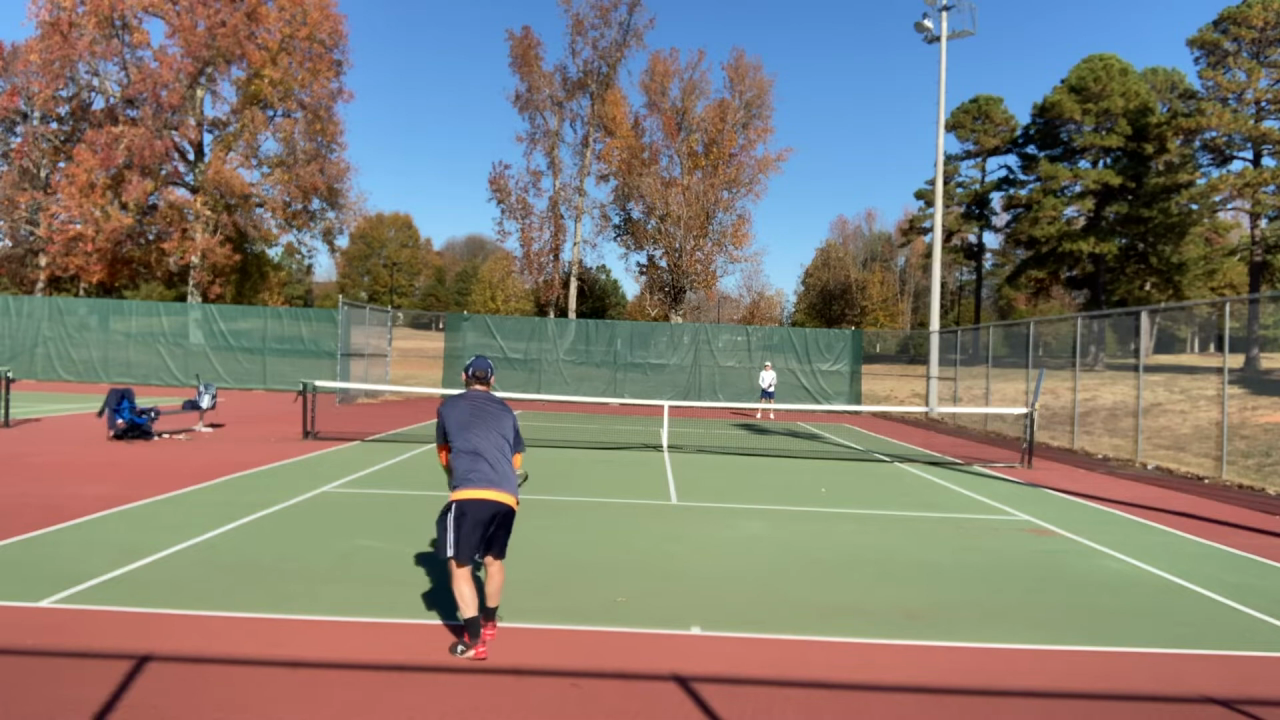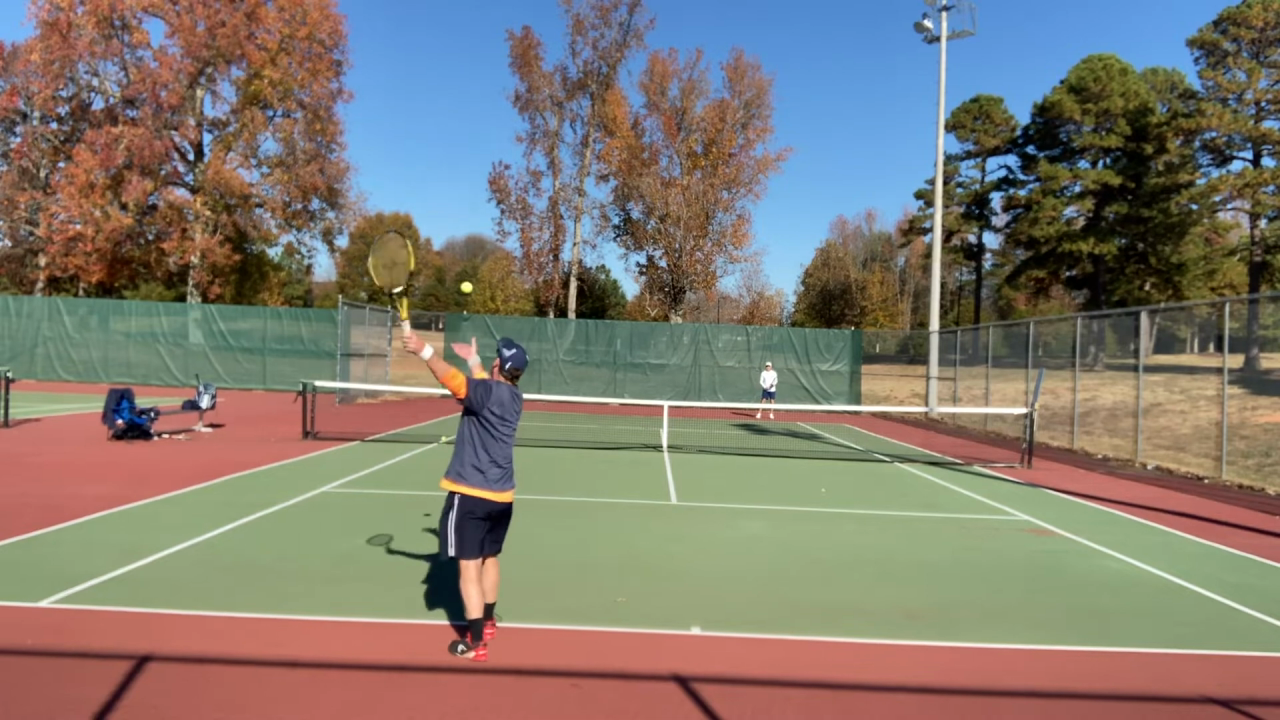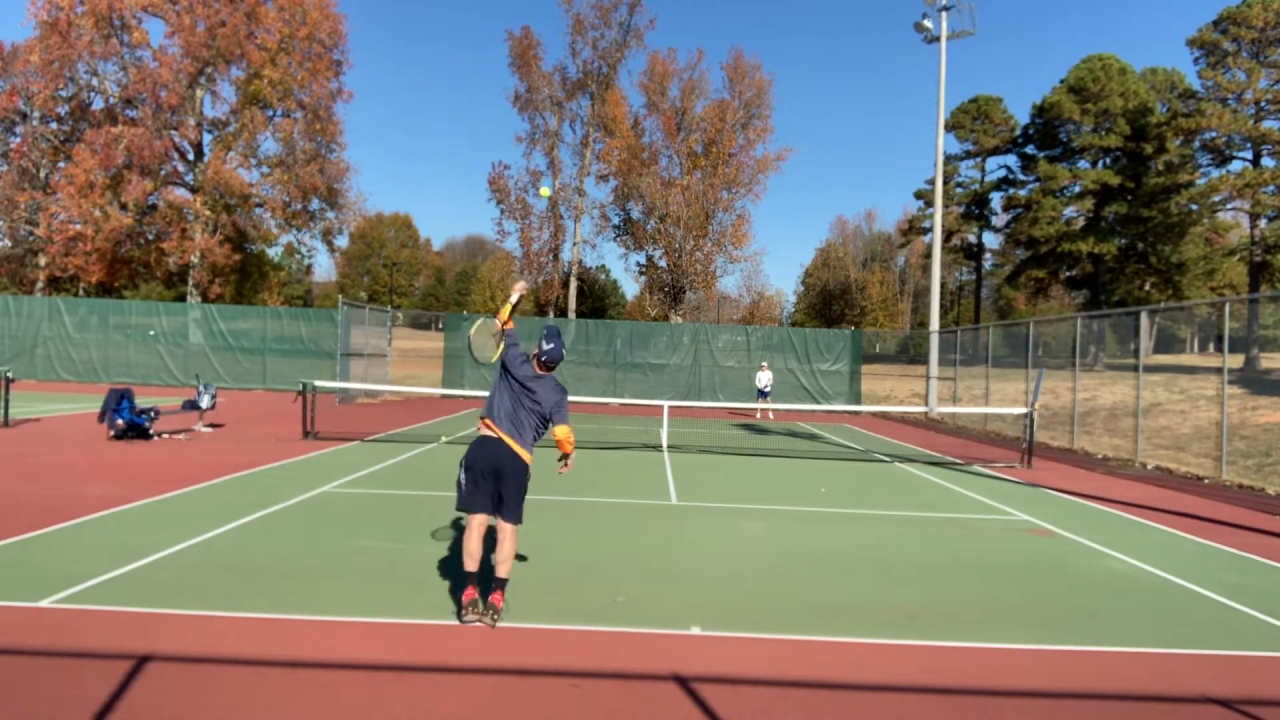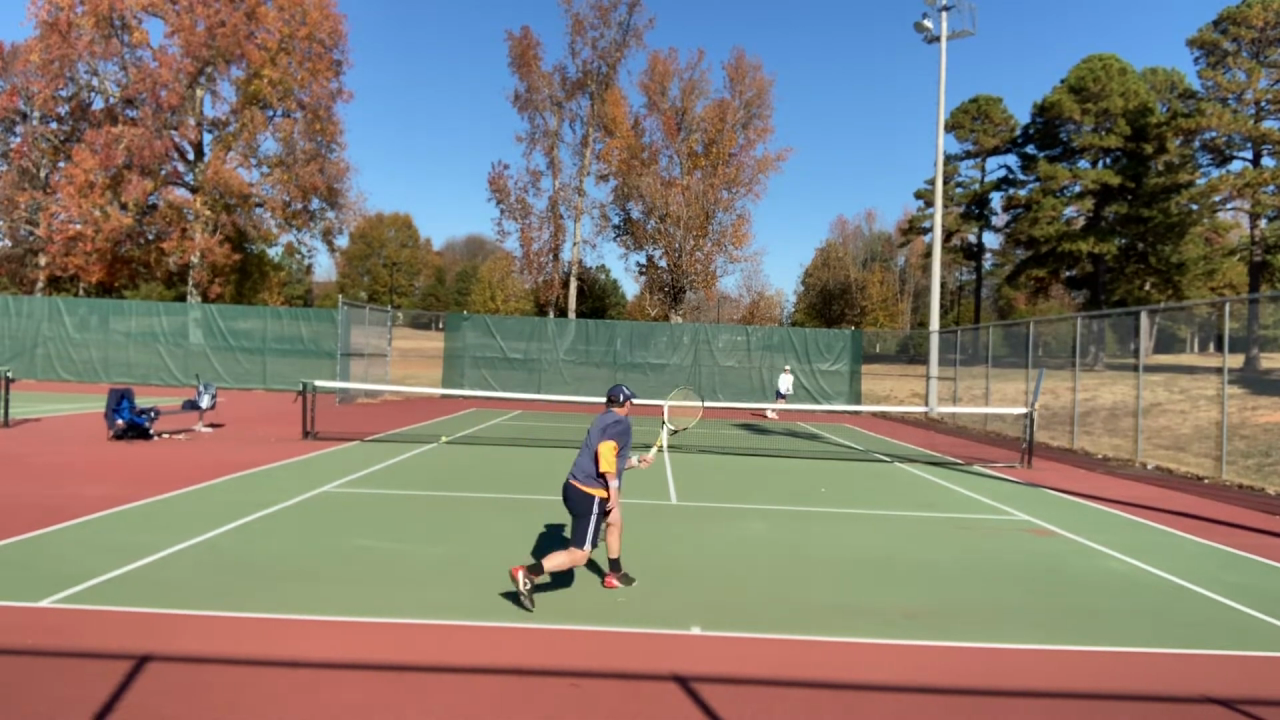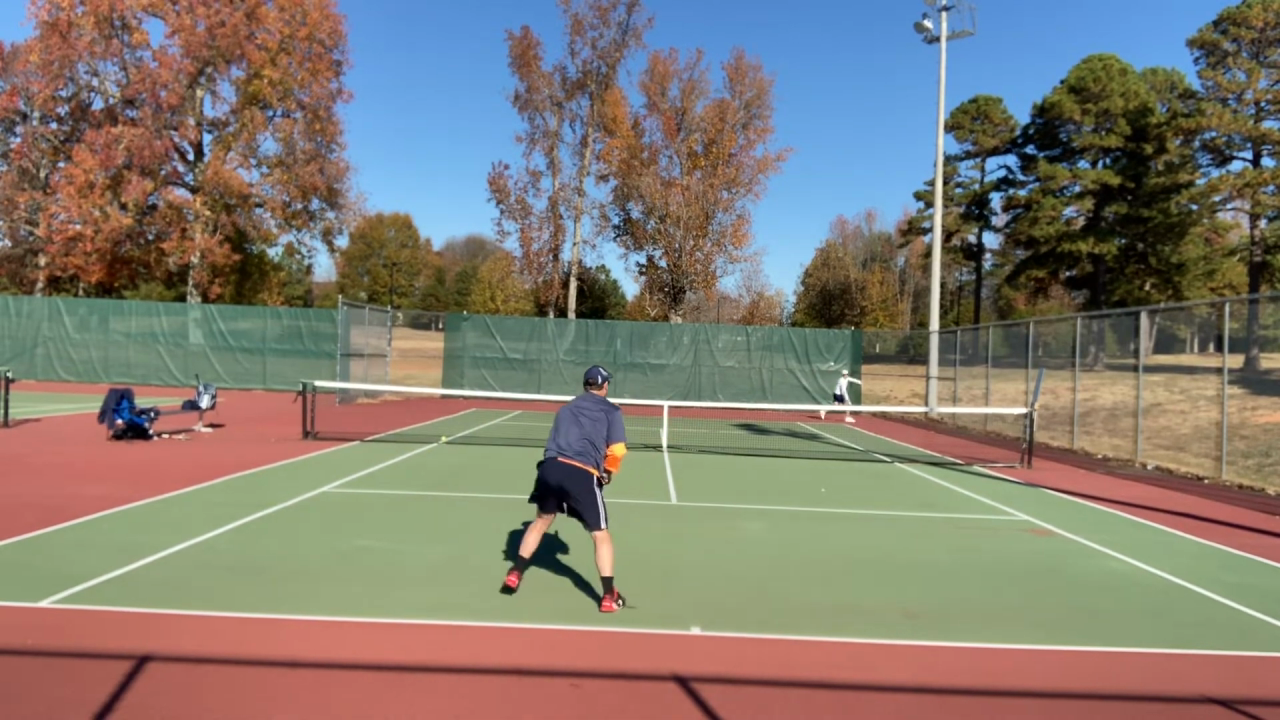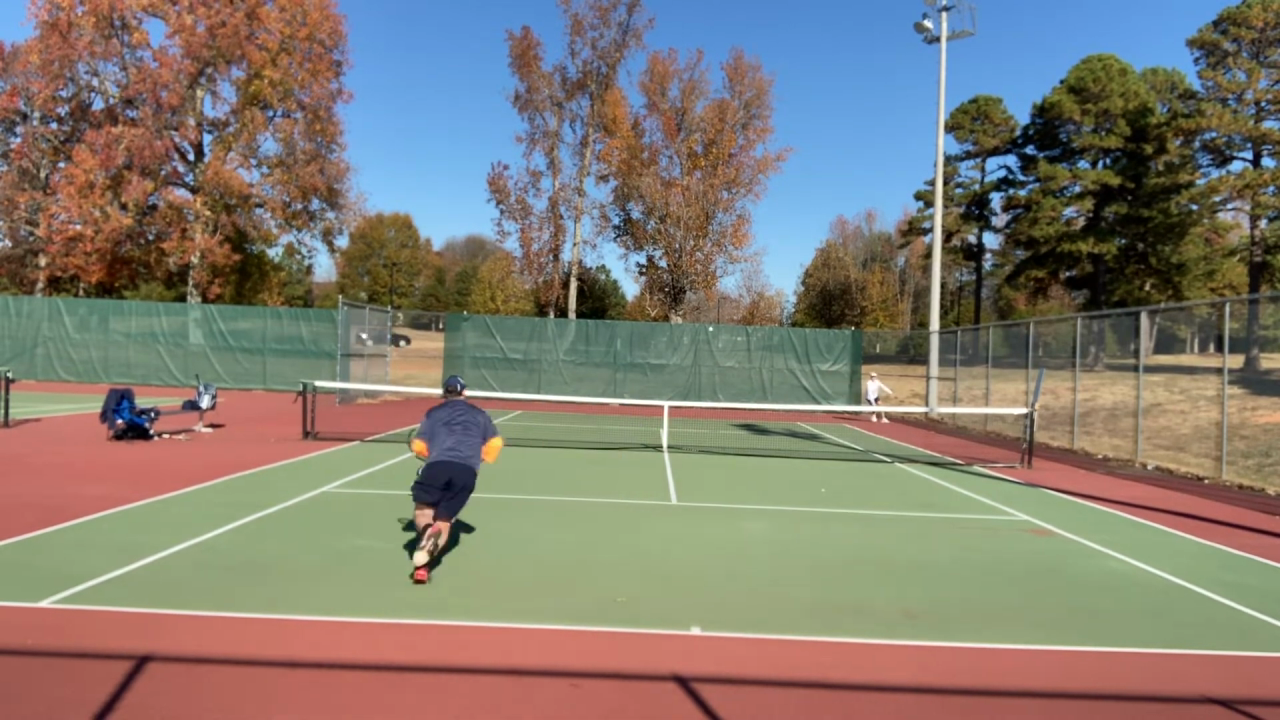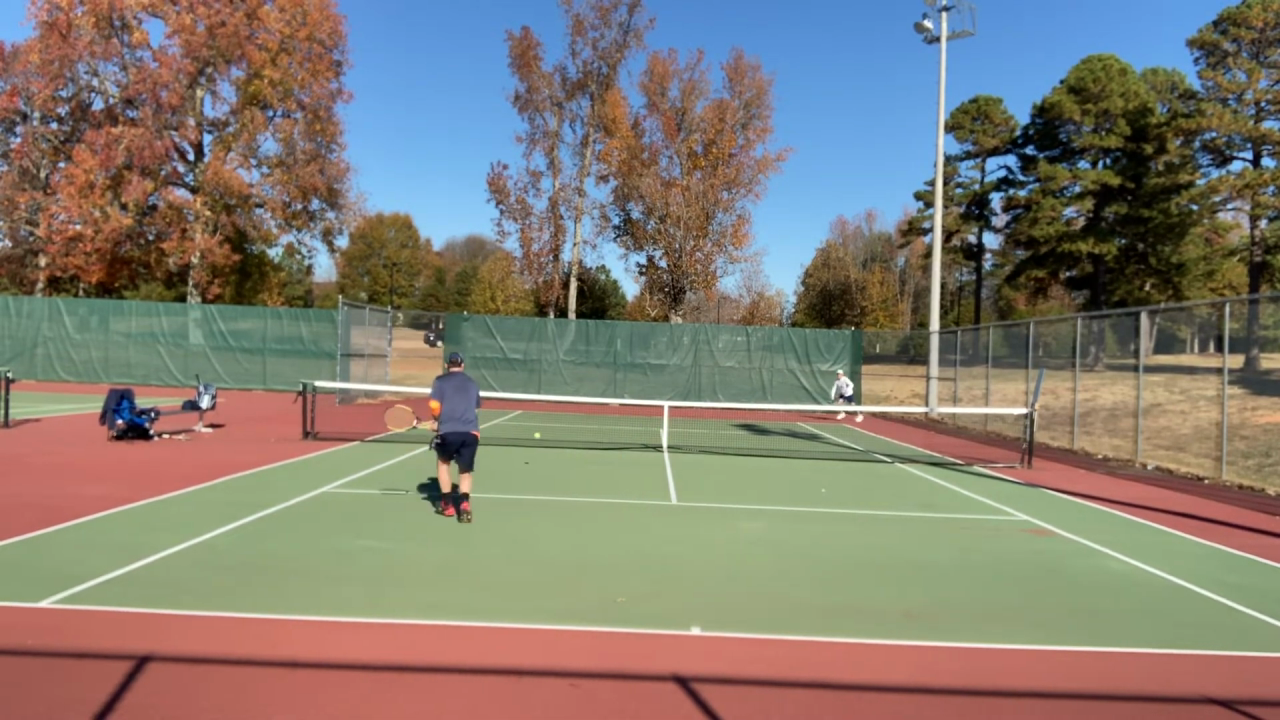
dt=0.7s
person 1, frame 1
left shoulder: (447, 407)
right shoulder: (505, 411)
left elbow: (444, 454)
left hip: (469, 496)
right hip: (506, 497)
left knee: (459, 567)
right knee: (494, 560)
left ankle: (474, 639)
right ankle: (489, 622)
person 1, frame 2
left shoulder: (489, 393)
right shoulder: (514, 398)
left elbow: (453, 380)
left wrist: (423, 350)
right wrist: (474, 362)
left hip: (470, 494)
right hip: (502, 496)
left knee: (467, 566)
right knee: (489, 559)
left ankle: (476, 641)
right ankle: (487, 621)
person 1, frame 3
left shoulder: (516, 362)
right shoulder: (557, 393)
left elbow: (505, 325)
right elbow: (563, 434)
left wrist: (513, 298)
right wrist: (568, 455)
left hip: (486, 447)
right hip: (517, 459)
left knee: (477, 521)
right knee: (507, 527)
left ankle: (471, 590)
right ankle: (497, 593)
person 1, frame 4
left shoulder: (601, 421)
right shoulder: (622, 423)
right elbow: (606, 449)
left wrist: (634, 461)
right wrist: (613, 487)
left hip: (575, 488)
right hip: (589, 495)
left knee: (614, 518)
right knee: (578, 554)
left ankle: (615, 574)
right ankle: (526, 573)
person 1, frame 5
left shoulder: (567, 408)
right shoulder: (611, 411)
right elbow: (617, 451)
right wrist: (609, 472)
left hip: (551, 467)
right hip: (582, 476)
left knee: (541, 522)
right knee: (602, 537)
left ankle: (514, 574)
right ankle: (609, 596)
person 1, frame 6
left shoulder: (433, 413)
right shoulder: (479, 414)
left elbow: (418, 447)
right elbow: (495, 444)
right wrist: (480, 460)
left hip: (438, 466)
right hip: (466, 472)
left knee: (423, 513)
right knee: (444, 524)
left ankle: (429, 532)
right ankle: (422, 569)
person 1, frame 7
left shoulder: (440, 380)
right shoulder: (472, 383)
left wrist: (437, 421)
left hip: (448, 431)
right hip: (471, 433)
left knee: (443, 464)
right knee: (465, 472)
left ankle: (447, 505)
right ankle: (464, 504)
